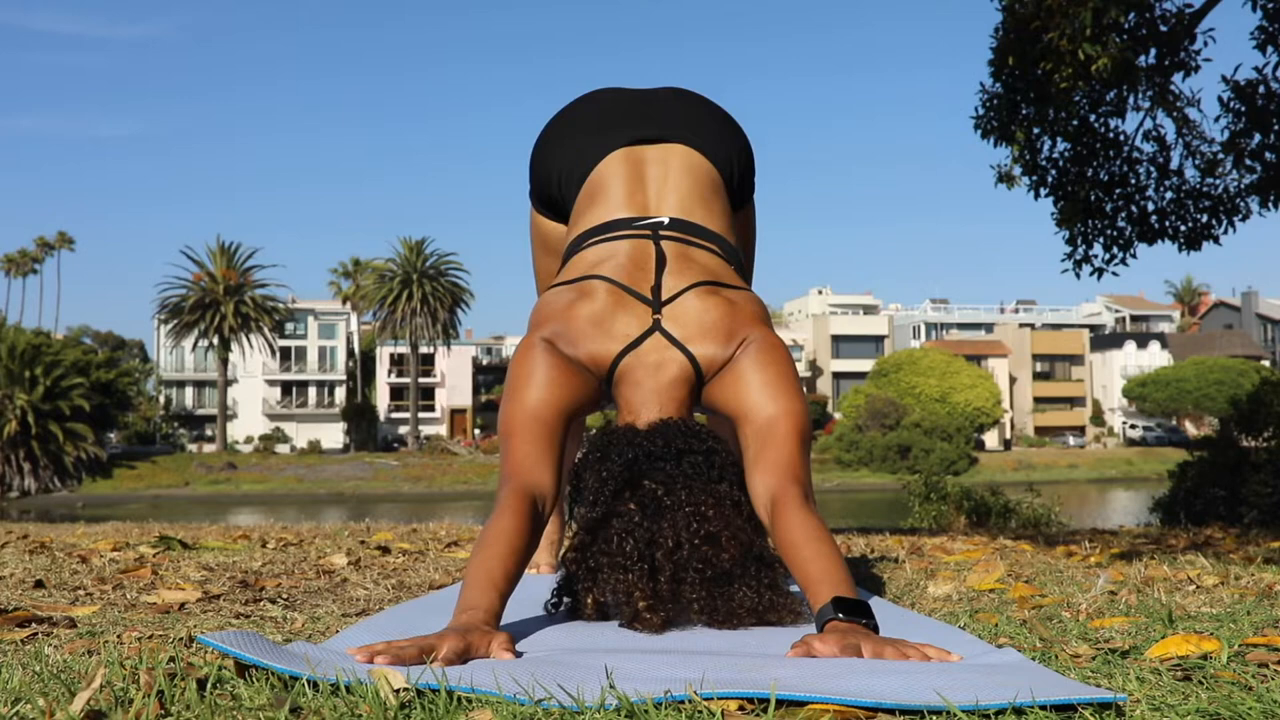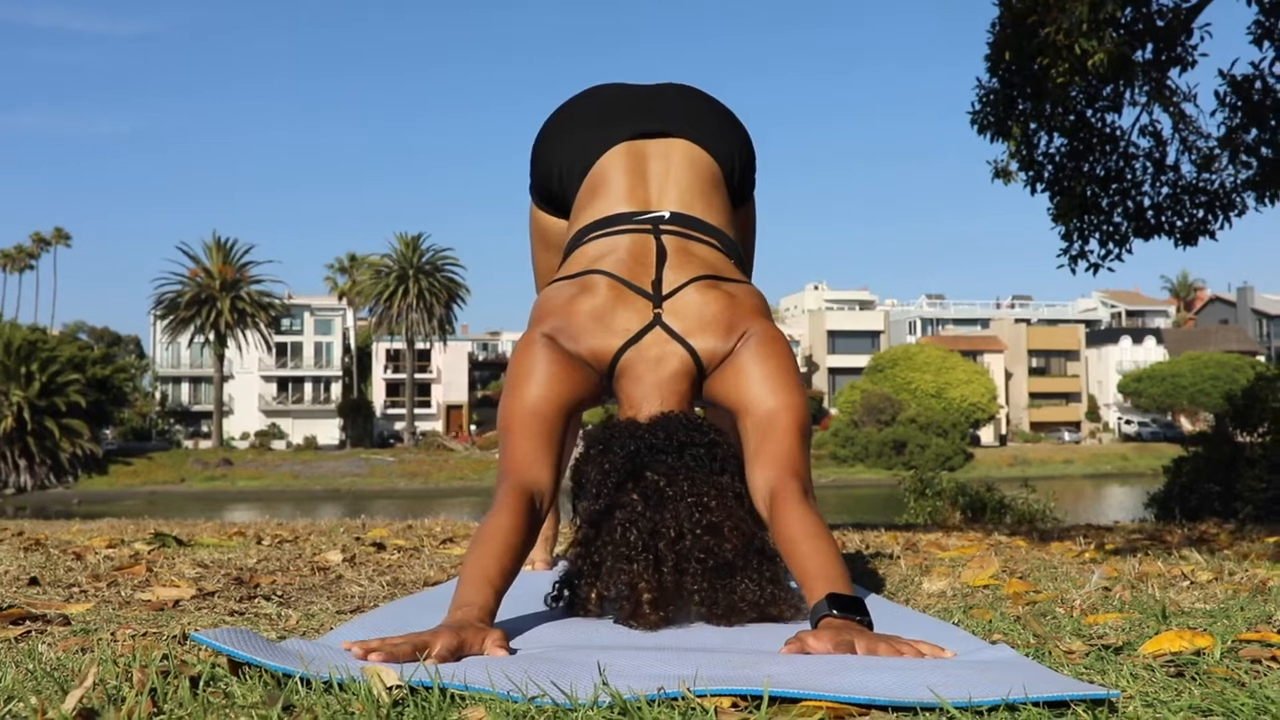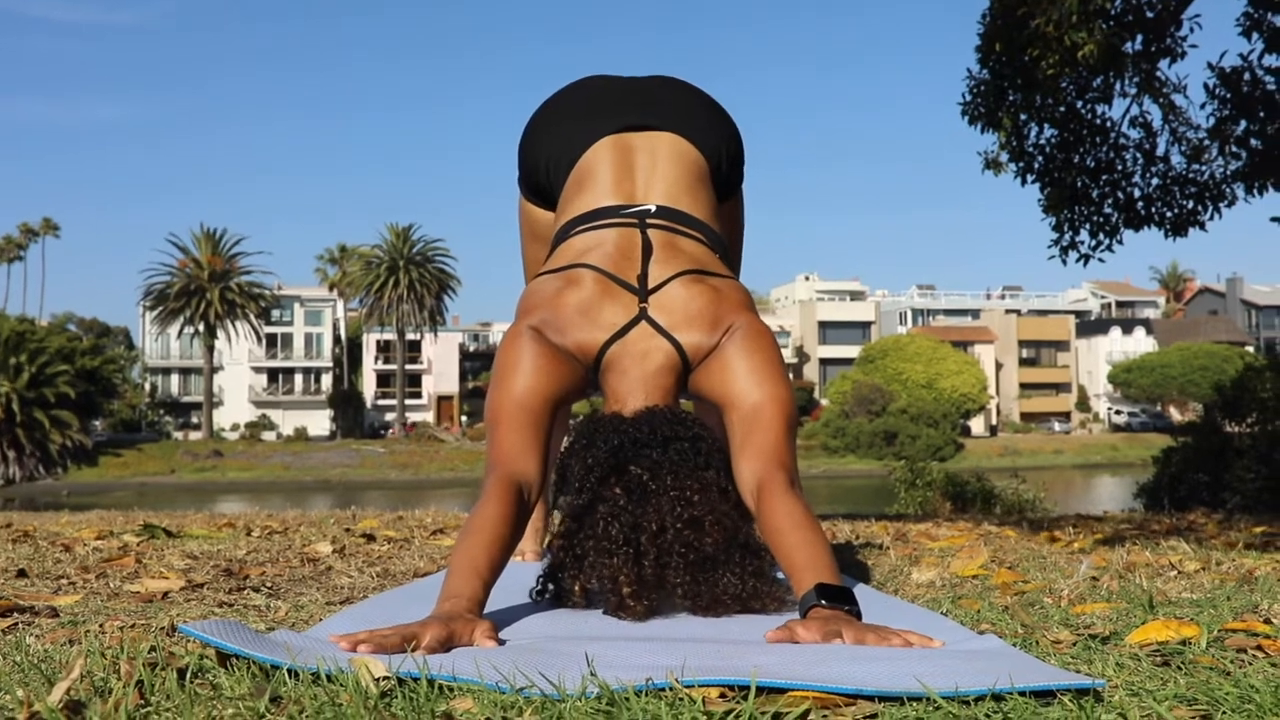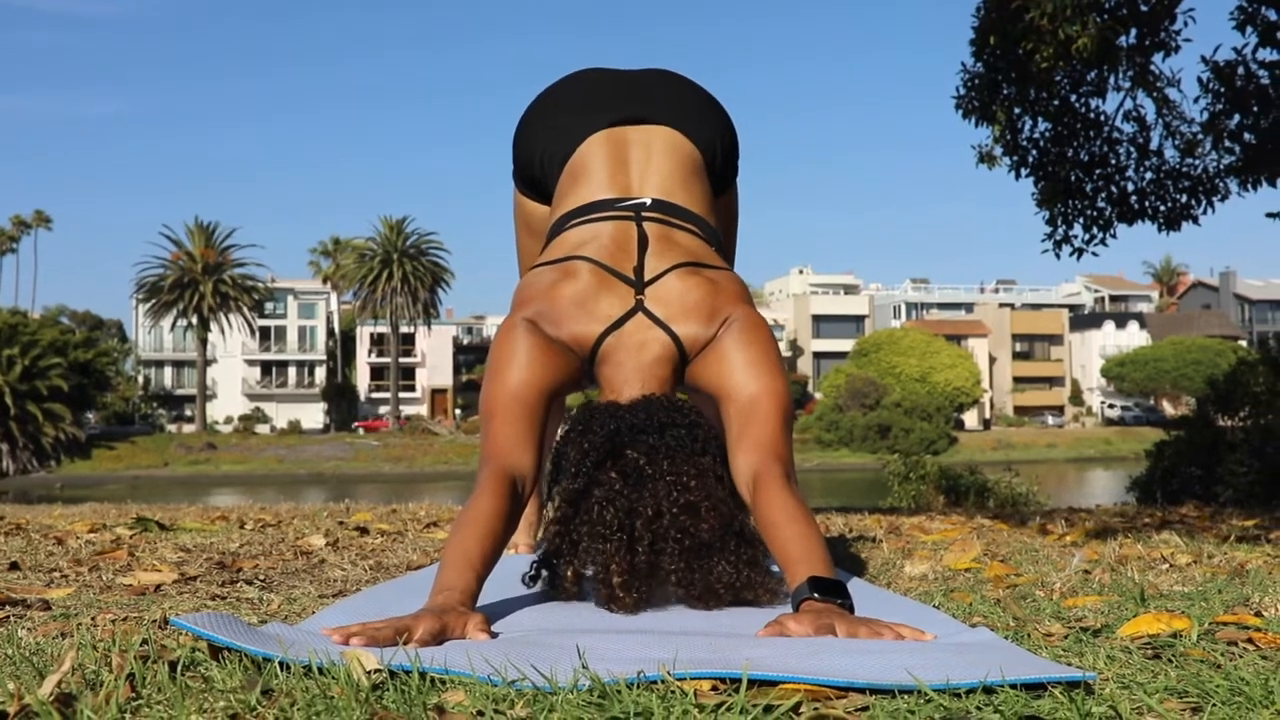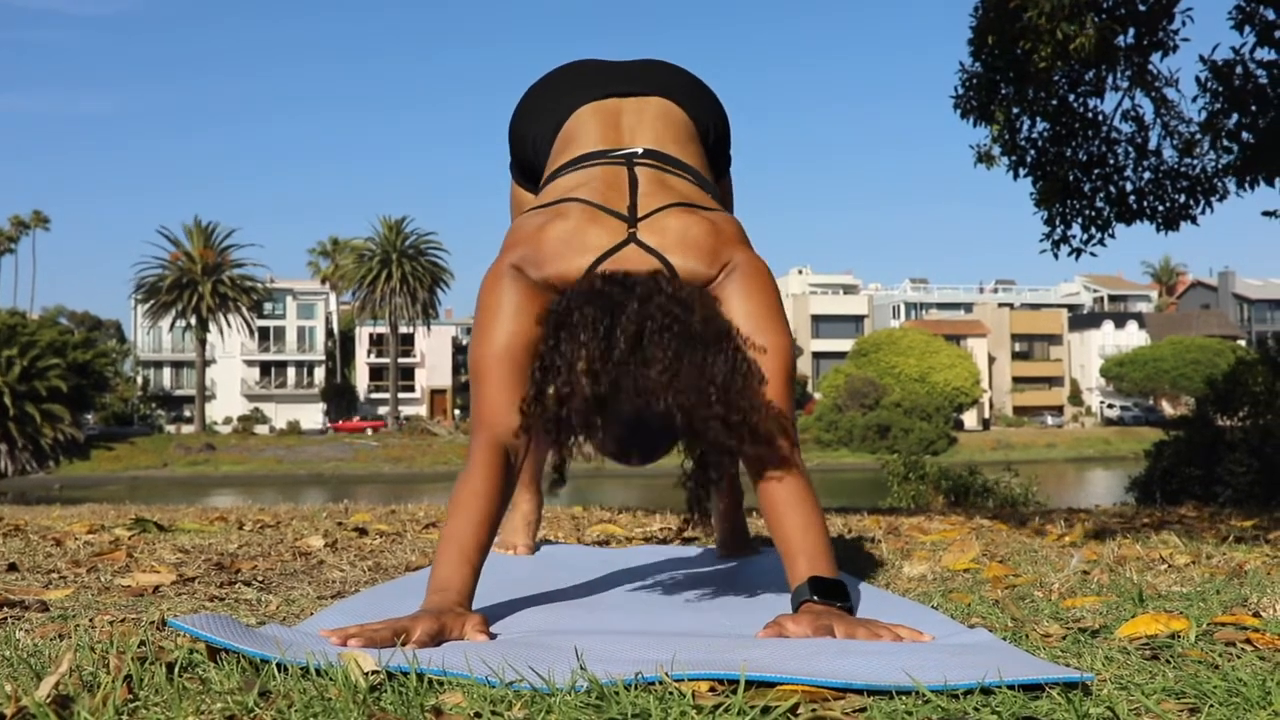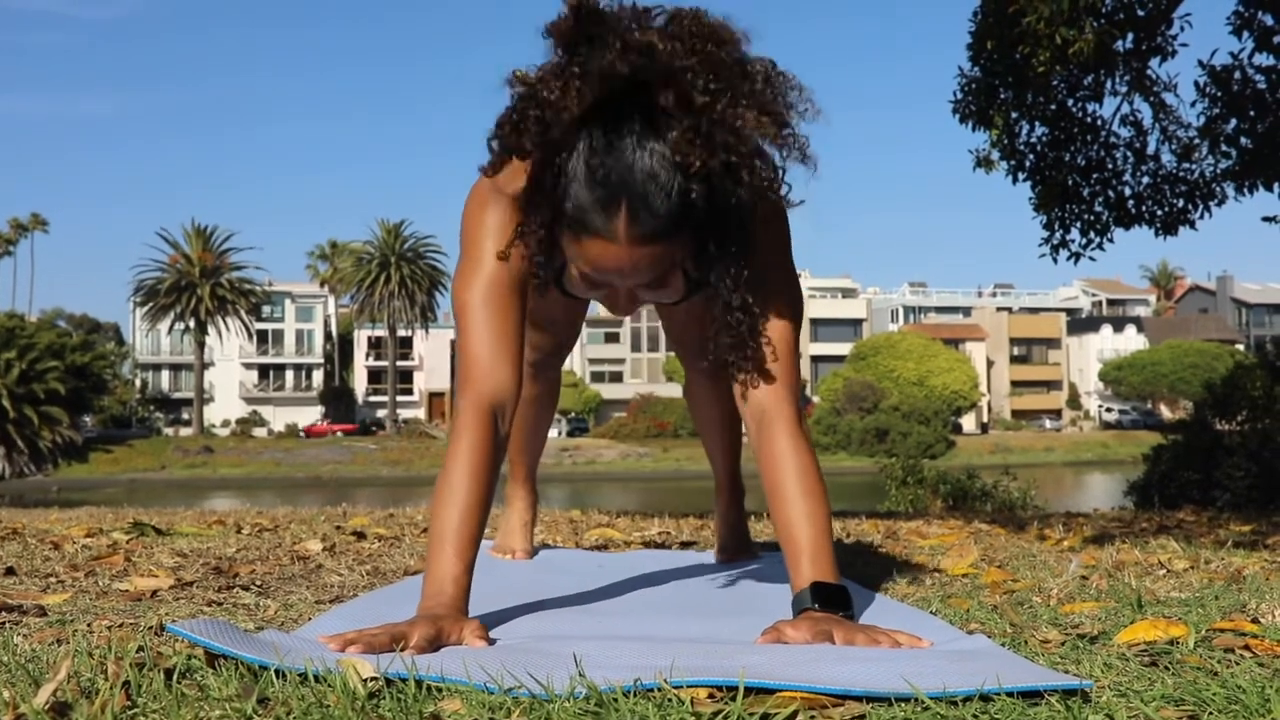
dt=0.5s
person 1, frame 1
left shoulder: (743, 354)
right shoulder: (556, 352)
left elbow: (787, 496)
right elbow: (519, 496)
left wrist: (843, 618)
right ankle: (552, 535)
person 1, frame 2
left shoulder: (746, 351)
right shoulder: (556, 350)
left elbow: (786, 492)
right elbow: (519, 492)
left wrist: (841, 616)
left ankle: (721, 545)
right ankle: (545, 537)
person 1, frame 3
left shoulder: (730, 341)
right shoulder: (543, 341)
left elbow: (773, 485)
right elbow: (506, 484)
left wrist: (829, 605)
left ankle: (724, 526)
right ankle: (536, 521)
person 1, frame 4
left shoulder: (728, 336)
right shoulder: (541, 333)
left elbow: (767, 477)
right elbow: (502, 476)
left wrist: (820, 597)
left ankle: (721, 516)
right ankle: (532, 510)
person 1, frame 5
left shoulder: (729, 273)
right shoulder: (527, 272)
left elbow: (770, 438)
right elbow: (491, 444)
left wrist: (822, 598)
right wrist: (443, 604)
left knee: (719, 365)
right knee: (529, 356)
left ankle: (725, 500)
right ankle: (527, 498)
person 1, frame 6
left shoulder: (745, 209)
right shoulder: (510, 200)
left elbow: (773, 406)
right elbow: (482, 405)
left wrist: (821, 603)
right wrist: (441, 605)
left hip: (696, 189)
left knee: (711, 352)
right knee: (539, 350)
left ankle: (728, 499)
right ankle: (520, 495)
